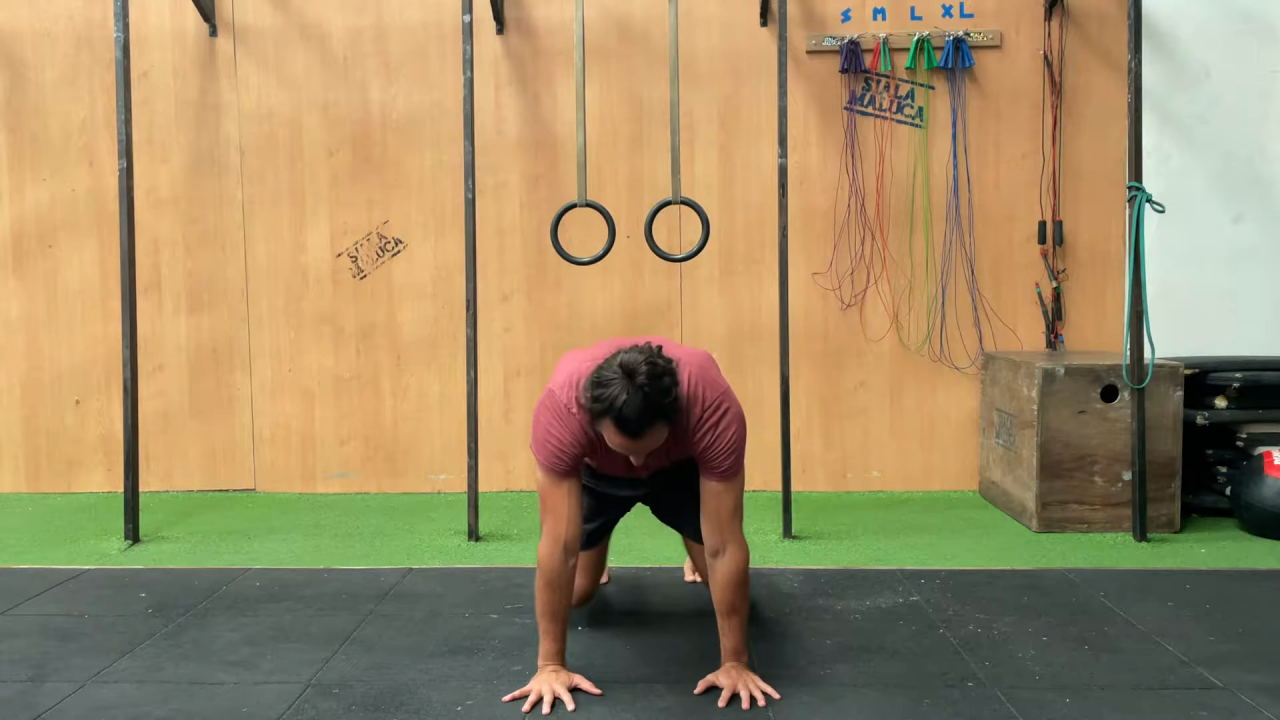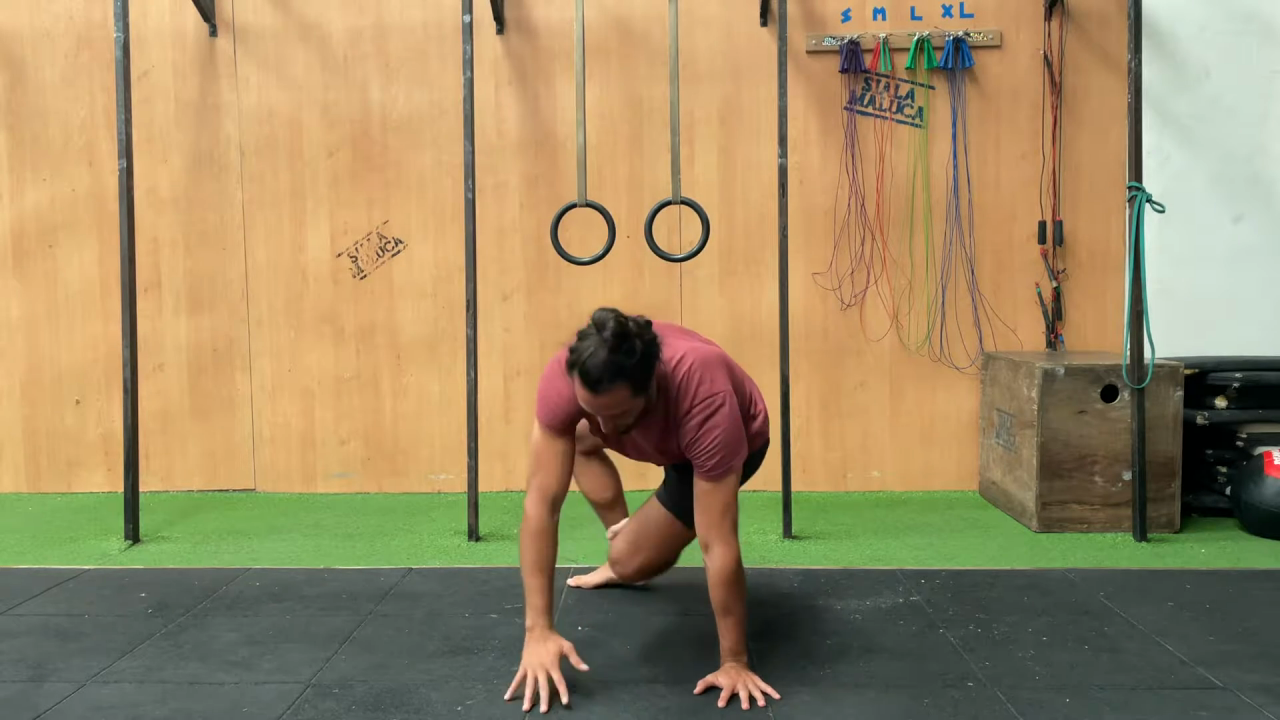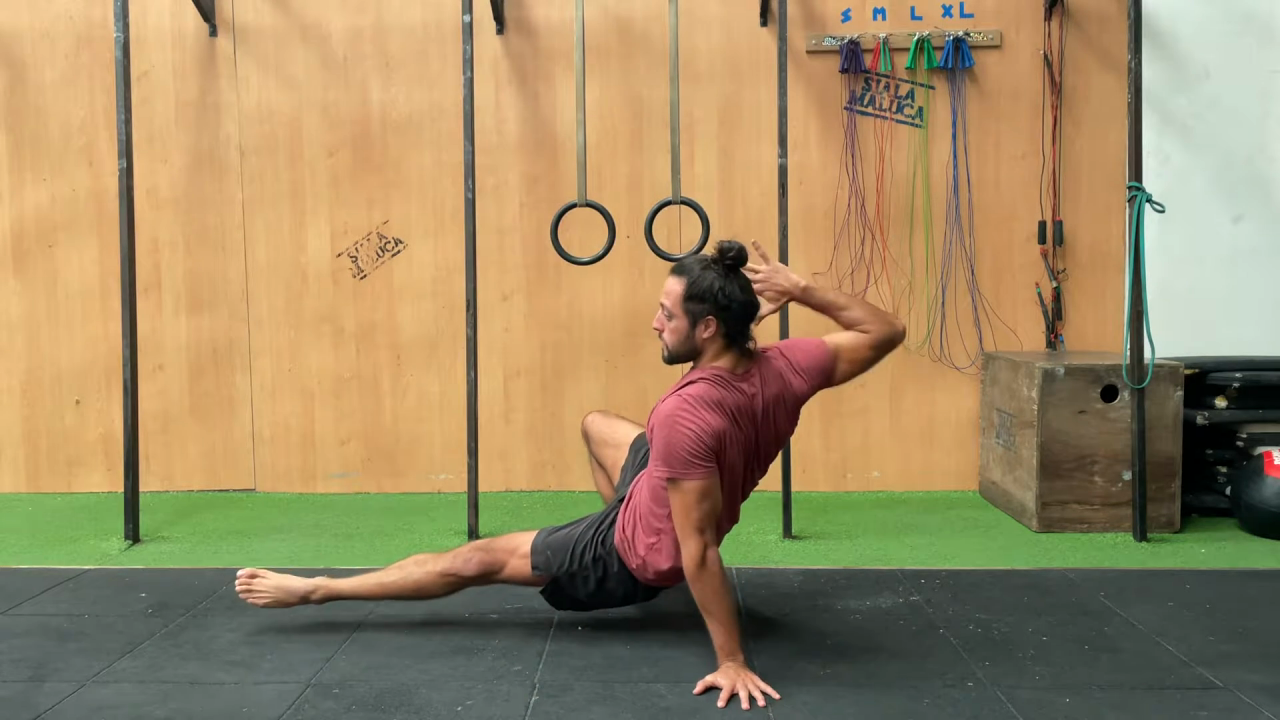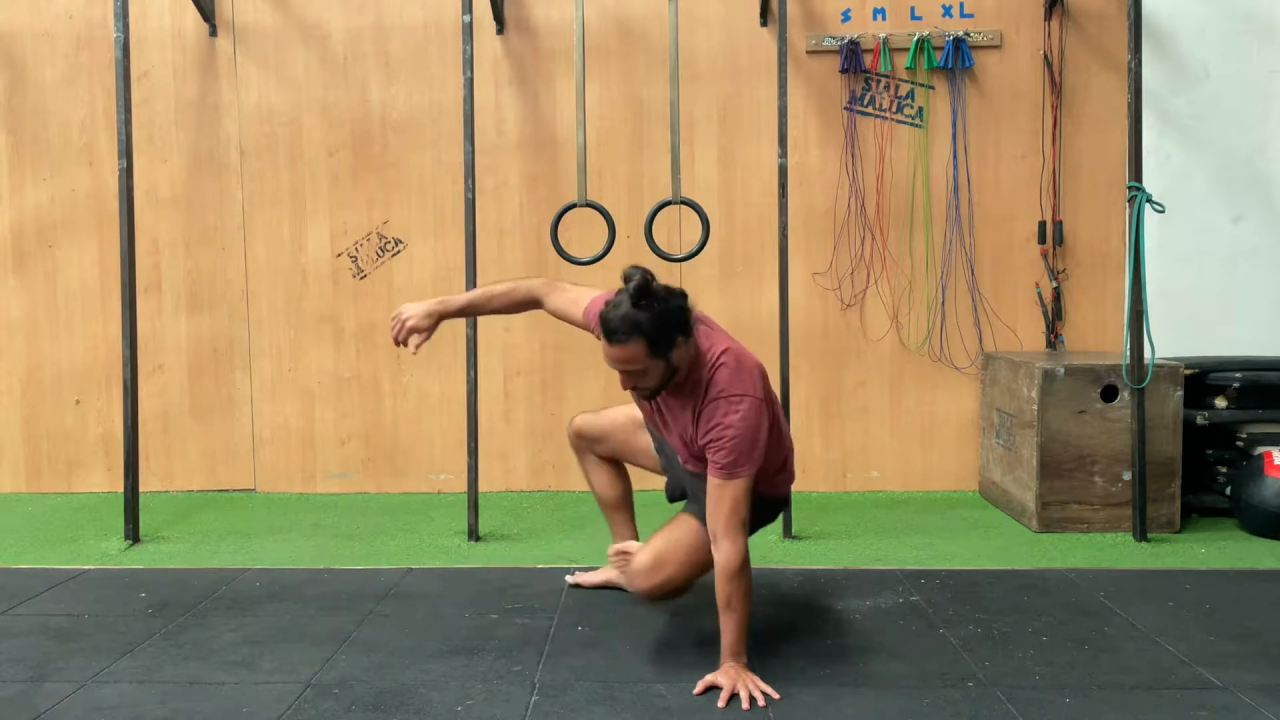
dt=1s
person 1, frame 1
left shoulder: (713, 405)
right shoulder: (562, 404)
left elbow: (726, 547)
right elbow: (558, 546)
left wrist: (734, 663)
right wrist: (550, 665)
right knee: (577, 590)
left ankle: (697, 553)
right ankle: (595, 560)
person 1, frame 2
left shoulder: (706, 401)
right shoulder: (567, 376)
left elbow: (717, 545)
right elbow: (542, 503)
left wrist: (734, 663)
right wrist: (538, 630)
left hip: (742, 434)
left knee: (630, 562)
right ankle: (624, 545)
person 1, frame 3
left shoulder: (685, 416)
right shoulder: (789, 368)
left elbow: (698, 553)
right elbow: (887, 331)
left wrist: (732, 664)
right wrist: (799, 289)
left hip: (637, 555)
right hip: (665, 494)
left knee: (480, 559)
right knee: (596, 427)
left ankle: (315, 590)
person 1, frame 4
left shoulder: (731, 407)
right shoulder: (641, 320)
left elbow: (729, 545)
right elbow: (545, 290)
left wrist: (733, 663)
right wrist: (441, 307)
left hip: (754, 488)
right hip: (689, 445)
left knee: (650, 578)
right knee: (583, 432)
left ankle: (634, 567)
right ankle: (623, 556)
